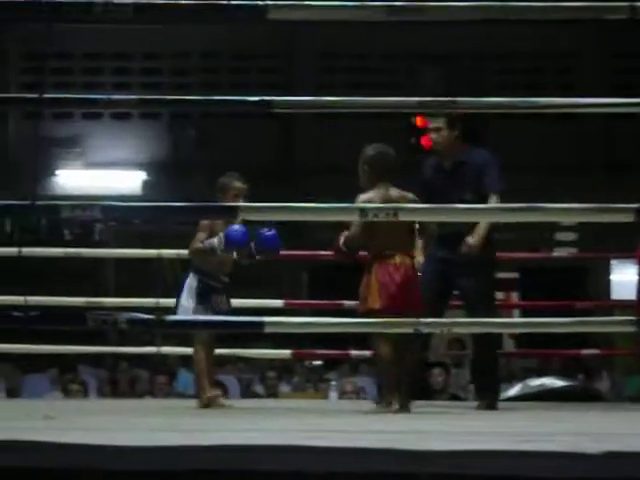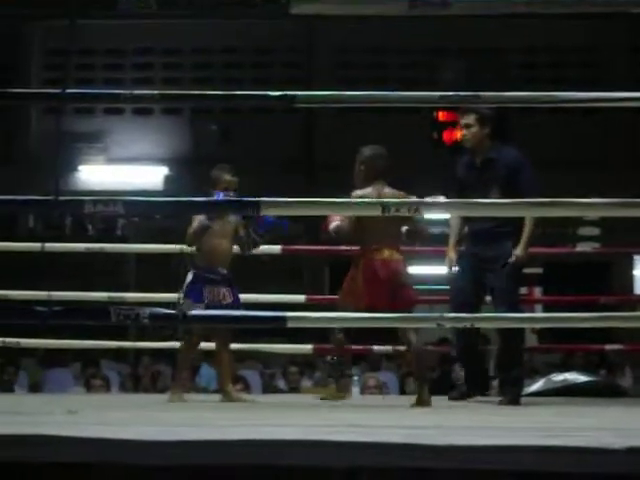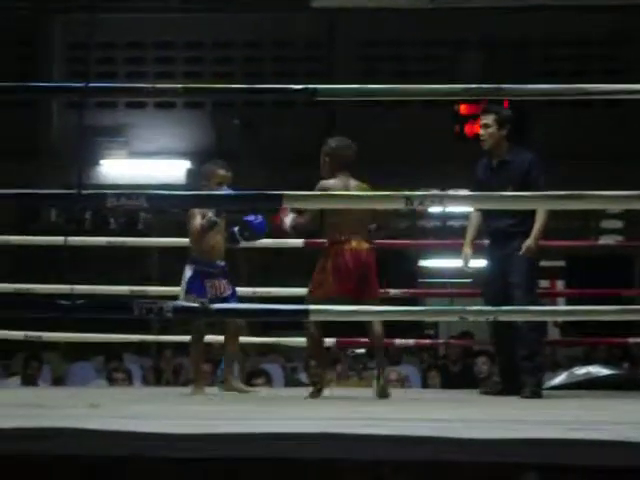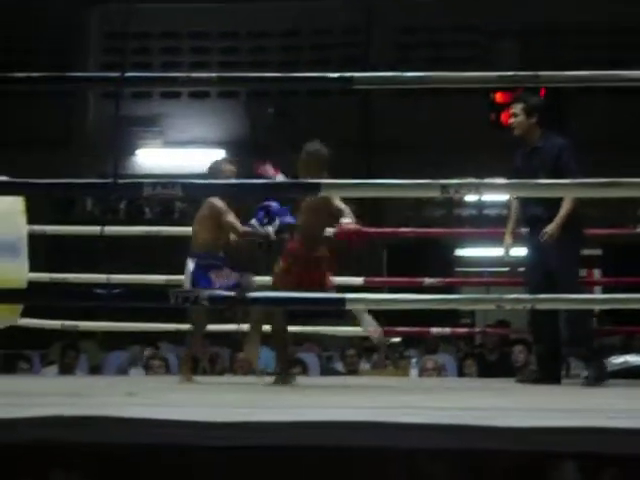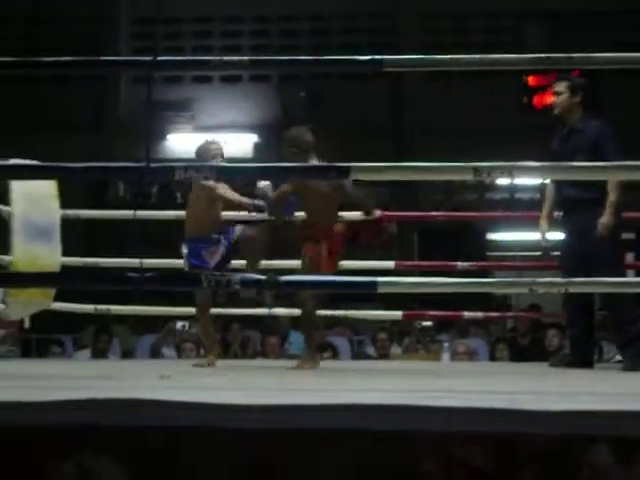
dt=0.3s
person 1, frame 1
left shoulder: (481, 160)
right shoulder: (430, 167)
left elbow: (494, 201)
left wrist: (478, 235)
right wrist: (420, 250)
left hip: (473, 252)
right hip: (439, 251)
left knee: (481, 321)
right knee: (422, 317)
left ankle: (487, 393)
person 1, frame 2
left shoulder: (512, 159)
right shoulder: (463, 165)
left wrist: (523, 244)
right wrist: (452, 246)
left hip: (504, 248)
right hip: (472, 247)
left knee: (506, 315)
right knee: (460, 311)
left ankle: (510, 387)
right ankle: (474, 380)
person 1, frame 3
left shoulder: (526, 161)
right shoulder: (483, 167)
left elbow: (542, 203)
left wrist: (534, 238)
right wrist: (468, 243)
left hip: (521, 247)
right hip: (496, 247)
left knee: (525, 307)
right knee: (497, 312)
left ankle: (531, 378)
right ankle: (510, 378)
person 1, frame 4
left shoulder: (558, 147)
right shoulder: (521, 156)
left wrist: (557, 223)
right wrist: (509, 232)
left hip: (562, 233)
right hip: (536, 234)
left knee: (569, 294)
left ankle: (592, 362)
right ankle: (548, 367)
person 1, frame 5
left shoulder: (599, 130)
right shoulder: (559, 139)
left wrist: (609, 212)
right wrist: (545, 216)
left hip: (598, 216)
right hip: (574, 218)
left knee: (611, 279)
right ankle: (580, 351)
person 2, frame 1
left shoulder: (365, 199)
right shoulder: (409, 199)
left elbow: (356, 238)
left wrist: (343, 242)
left hip: (380, 269)
right hip: (407, 268)
left knee: (380, 335)
right knee: (402, 335)
left ankle: (390, 397)
right ankle: (404, 396)
person 2, frame 2
left shoulder: (359, 195)
right shoulder: (401, 197)
left elbow: (348, 231)
left wrist: (333, 224)
left hip: (369, 263)
right hip: (396, 263)
right knee: (407, 328)
left ankle: (341, 384)
right ankle: (423, 390)
person 2, frame 3
left shoulder: (325, 187)
right shoulder: (364, 189)
left elbow: (306, 223)
right elbow: (375, 223)
left wrist: (288, 221)
left hip: (339, 253)
right hip: (364, 252)
left ankle: (319, 375)
right ankle: (381, 379)
person 2, frame 4
left shoulder: (325, 195)
left elbow: (344, 211)
left wrist: (347, 224)
left hip: (306, 257)
right hip: (299, 253)
left knee: (278, 310)
left ankle: (283, 371)
right ankle: (363, 317)
person 2, frame 5
left shoulder: (299, 178)
left elbow: (275, 201)
right elbow: (356, 195)
right wrist: (373, 213)
left hip: (319, 237)
right hip: (335, 231)
left knee: (307, 296)
left ankle: (310, 354)
person 3, frame 1
left shoulder: (236, 224)
right shoulder: (210, 221)
left elbow: (239, 255)
right elbow: (194, 250)
right wrist: (217, 244)
left hip: (220, 287)
right hip: (201, 283)
left knee: (211, 340)
right knee: (202, 338)
left ankle: (207, 393)
right ankle: (205, 391)
person 3, frame 2
left shoulder: (234, 218)
right shoulder: (202, 212)
left elbow: (247, 247)
right elbow: (190, 239)
right wrist: (206, 220)
left hip: (224, 281)
right hip: (201, 279)
left knee: (224, 335)
right knee: (193, 335)
left ankle: (227, 388)
right ankle: (178, 387)
person 3, frame 3
left shoulder: (221, 212)
right shoulder: (198, 209)
right elbow: (195, 237)
left wrist: (240, 233)
right wrist: (212, 217)
left hip: (220, 273)
right hip: (199, 273)
left knee: (234, 325)
right knee: (198, 329)
left ankle: (228, 377)
right ankle: (198, 382)
person 3, frame 4
left shoulder: (226, 206)
right shoulder: (215, 205)
left elbow: (232, 241)
right elbow: (240, 231)
left wrist: (256, 227)
right wrist: (269, 233)
left hip: (220, 263)
right hip: (200, 266)
left knee: (247, 289)
right knee: (200, 319)
right ankle: (186, 369)
person 3, frame 5
left shoulder: (221, 186)
right shoulder: (203, 184)
left elbow: (238, 200)
right elbow: (233, 200)
right wrist: (261, 205)
left hip: (219, 242)
right hip: (196, 248)
left knee: (254, 238)
right knee: (204, 302)
right ankle: (212, 352)
